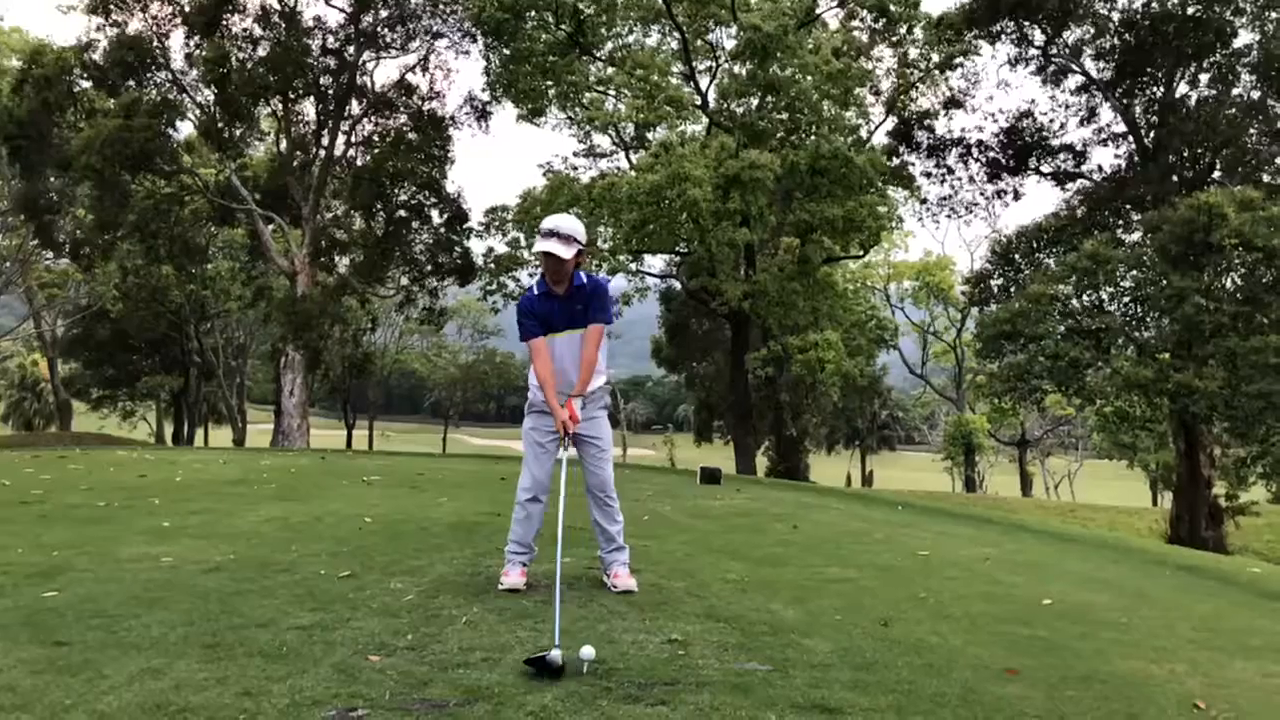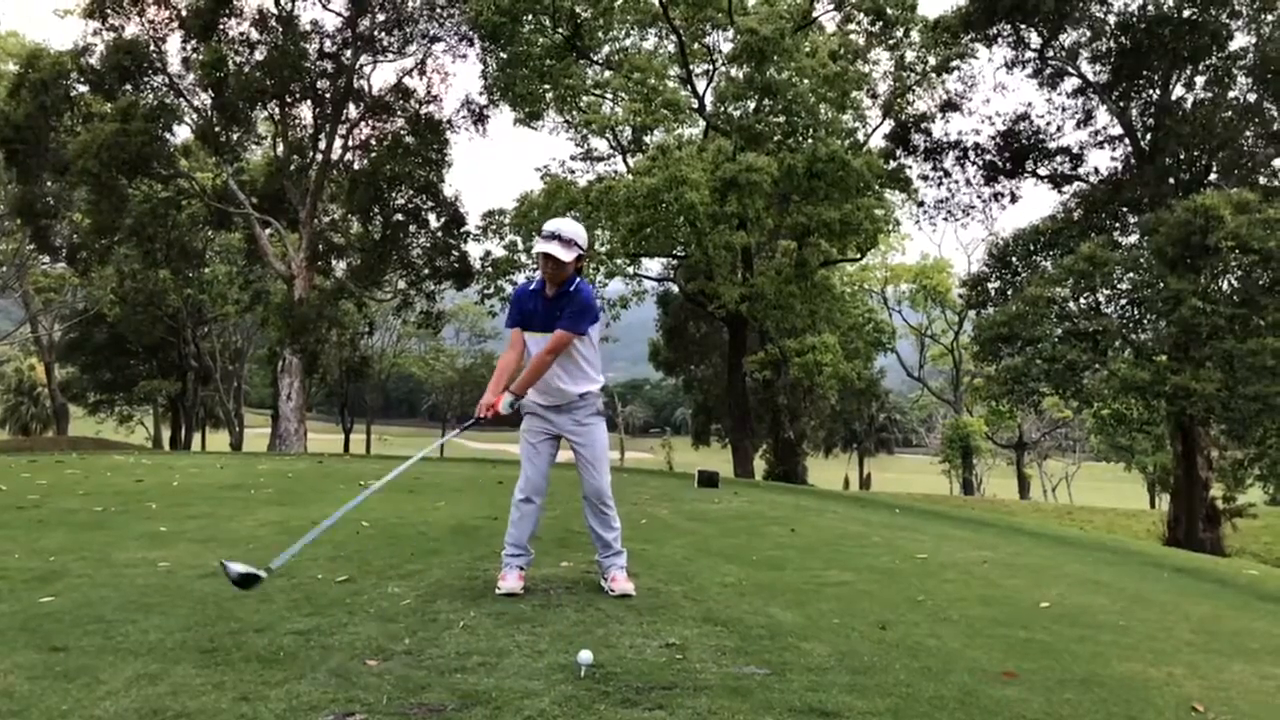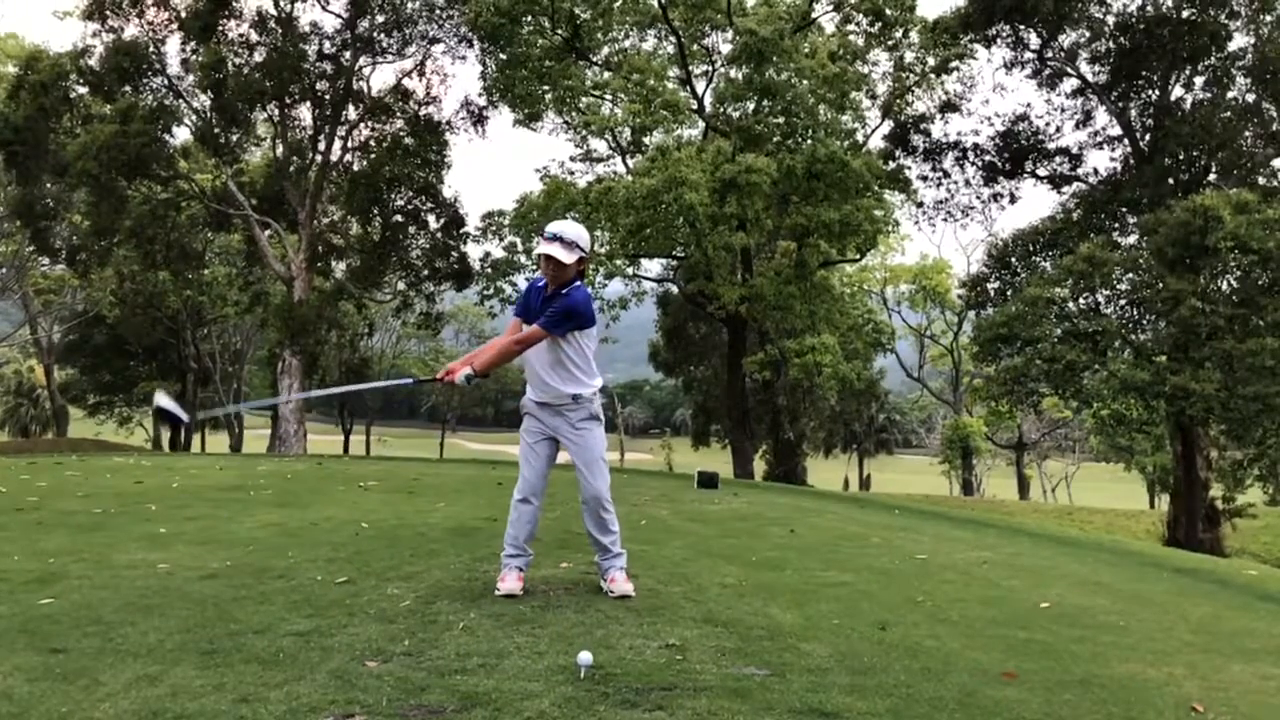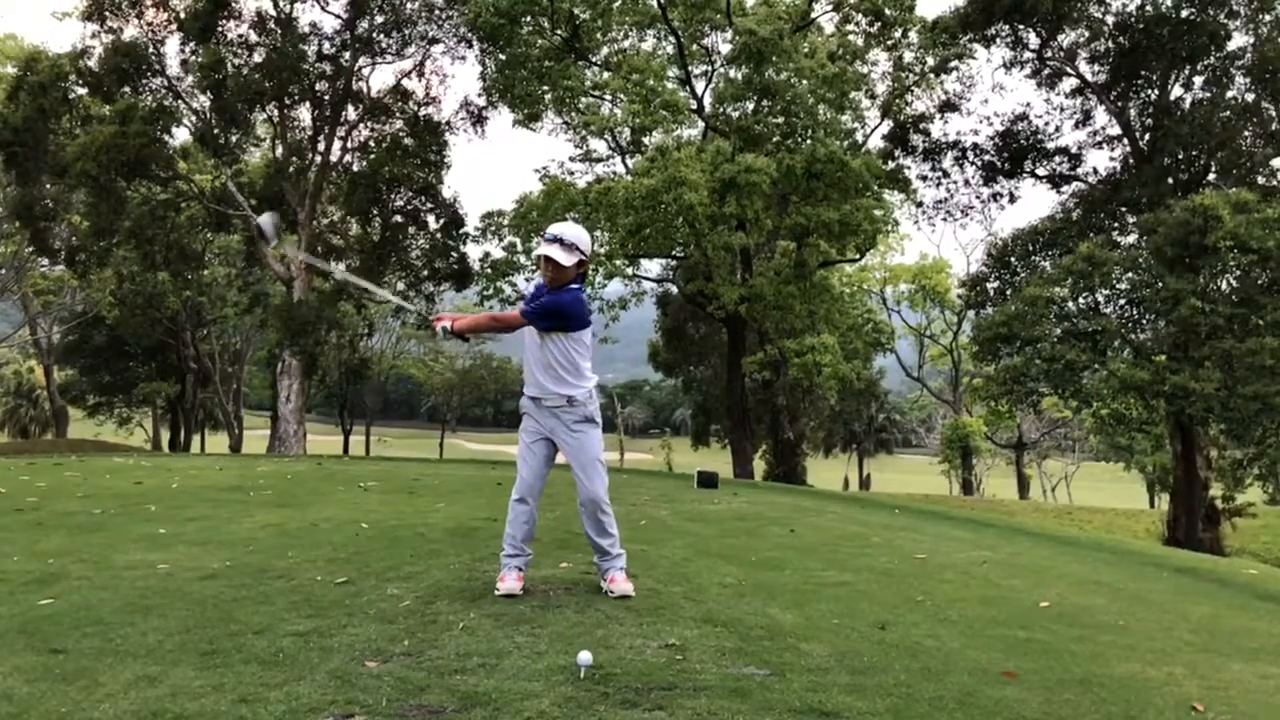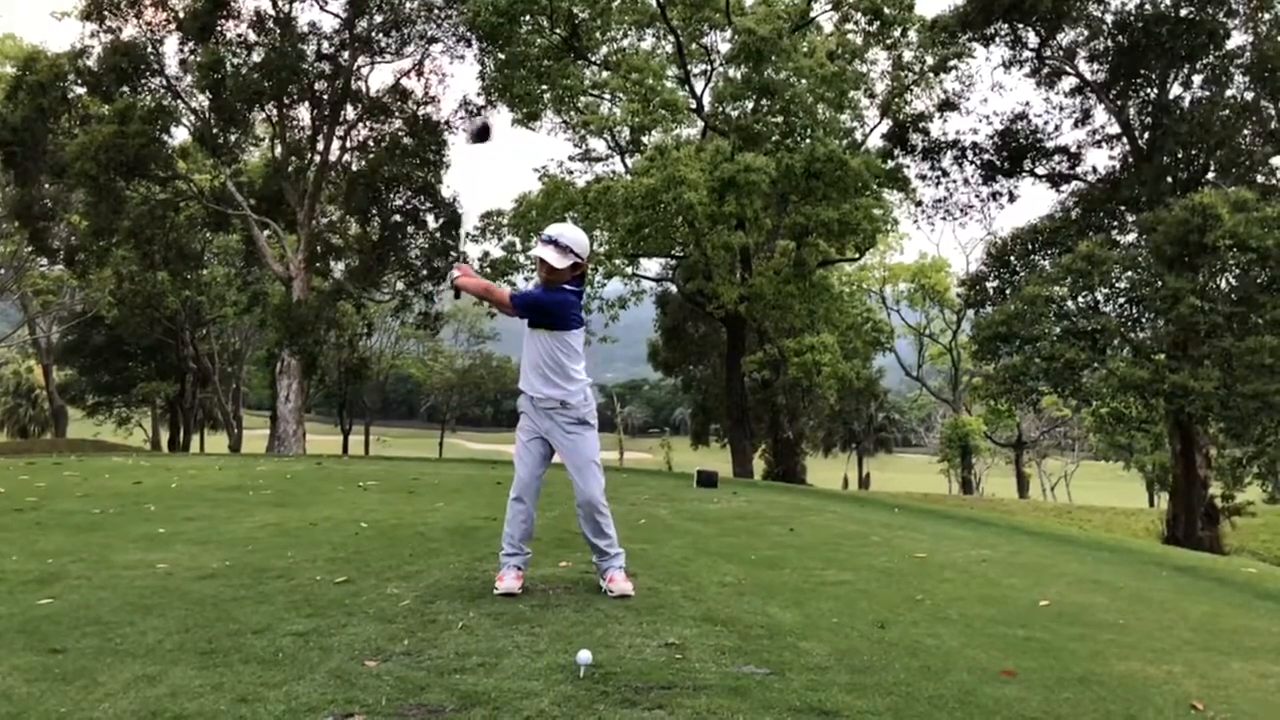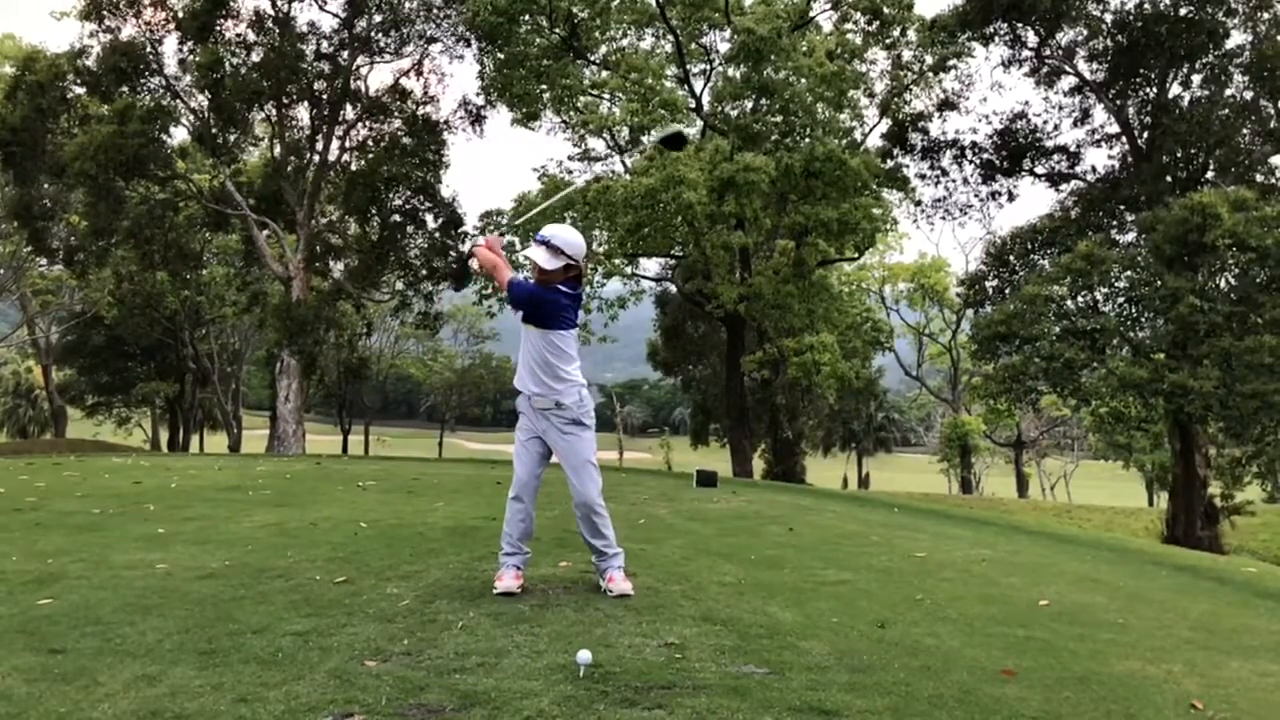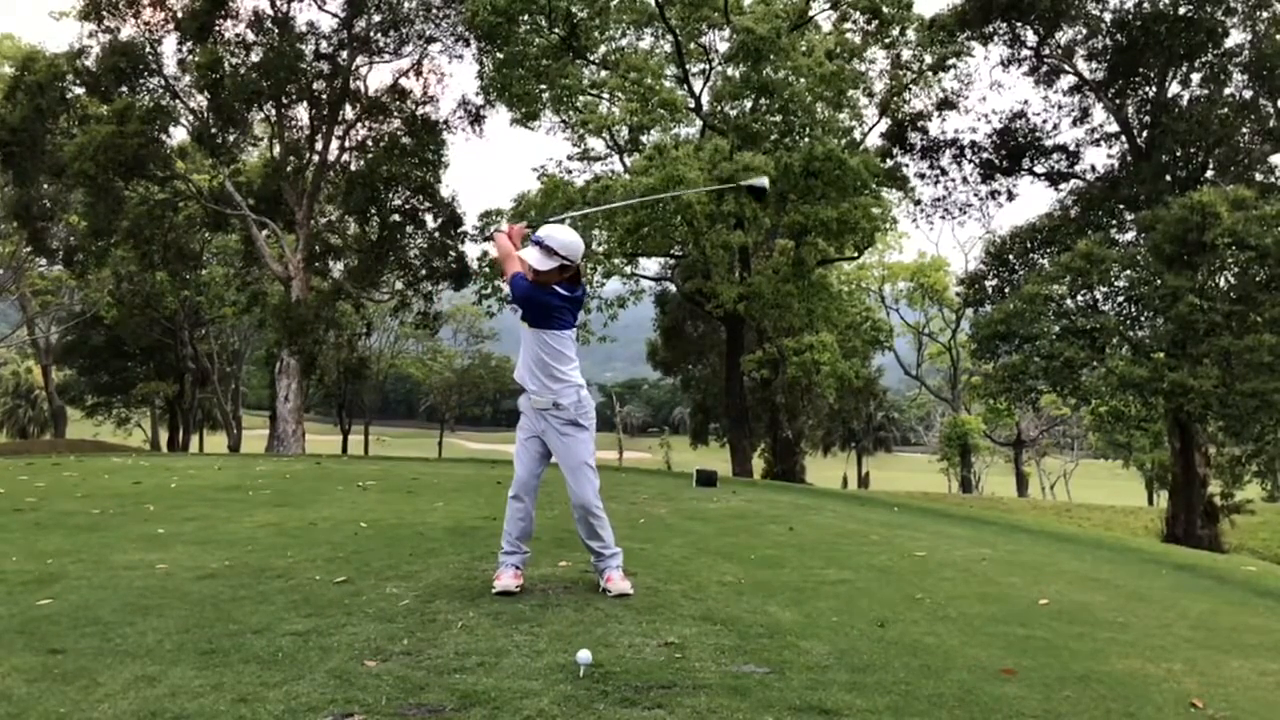
dt=0.7s
person 1, frame 1
left shoulder: (596, 289)
right shoulder: (529, 301)
left elbow: (591, 348)
right elbow: (541, 358)
left wrist: (576, 401)
right wrist: (556, 408)
left hip: (590, 401)
right hip: (544, 404)
left knee: (602, 484)
right knee: (533, 485)
left ankle: (616, 562)
right ankle: (516, 561)
person 1, frame 2
left shoulder: (583, 297)
right shoulder: (523, 295)
left elbow: (549, 353)
right elbow: (514, 350)
left wrist: (511, 397)
right wrist: (493, 392)
left hip: (583, 406)
right hip: (539, 406)
left knee: (598, 489)
right knee: (529, 488)
left ankle: (613, 566)
right ankle: (514, 564)
person 1, frame 3
left shoulder: (576, 301)
right shoulder: (534, 289)
left elbow: (520, 344)
right elbow: (507, 335)
left wrist: (472, 370)
right wrist: (464, 360)
left hip: (579, 409)
right hip: (538, 408)
left knee: (596, 491)
right knee: (527, 489)
left ankle: (612, 566)
right ankle: (513, 565)
person 1, frame 4
left shoulder: (568, 302)
right shoulder: (544, 287)
left elbow: (504, 322)
right elbow: (507, 320)
left wrist: (453, 326)
right wrist: (459, 320)
left hip: (575, 410)
right hip: (537, 407)
left knee: (593, 492)
right knee: (525, 489)
left ankle: (612, 567)
right ankle: (513, 565)
person 1, frame 5
left shoulder: (558, 300)
right shoulder: (548, 290)
left elbow: (496, 296)
left wrist: (461, 279)
right wrist: (472, 280)
left hip: (571, 411)
right hip: (534, 407)
left knee: (590, 493)
right knee: (523, 489)
left ankle: (611, 566)
right ankle: (512, 565)
person 1, frame 6
left shoulder: (549, 298)
right shoulder: (551, 289)
left elbow: (501, 273)
left wrist: (482, 249)
right wrist: (495, 251)
left hip: (567, 411)
right hip: (533, 407)
left knee: (586, 493)
right knee: (521, 488)
left ankle: (610, 566)
right ankle: (511, 564)
person 1, frame 7
left shoulder: (543, 299)
right shoulder: (567, 291)
left elbow: (508, 262)
right elbow: (521, 265)
left wrist: (502, 236)
left hip: (567, 411)
right hip: (533, 407)
left knee: (583, 494)
right knee: (521, 487)
left ankle: (609, 565)
right ankle: (511, 563)
